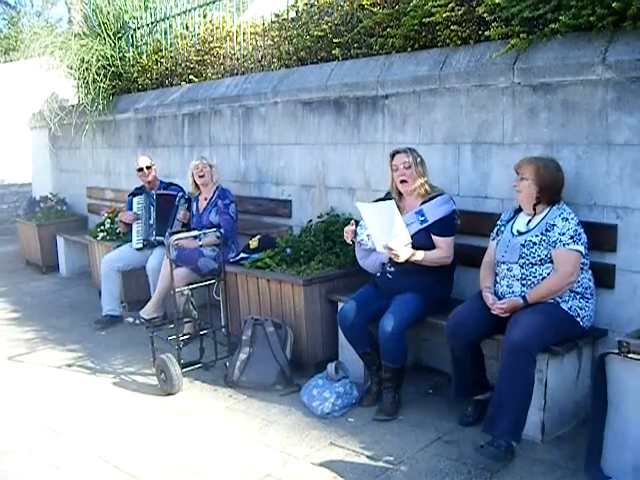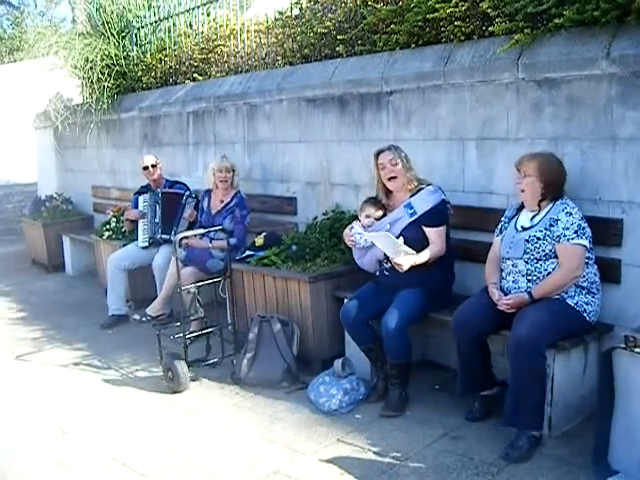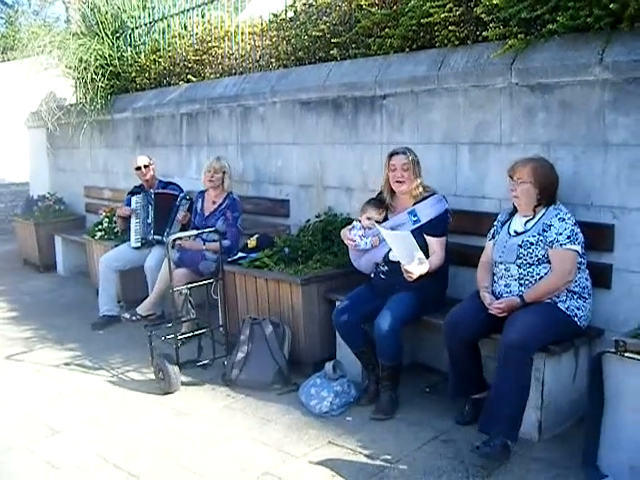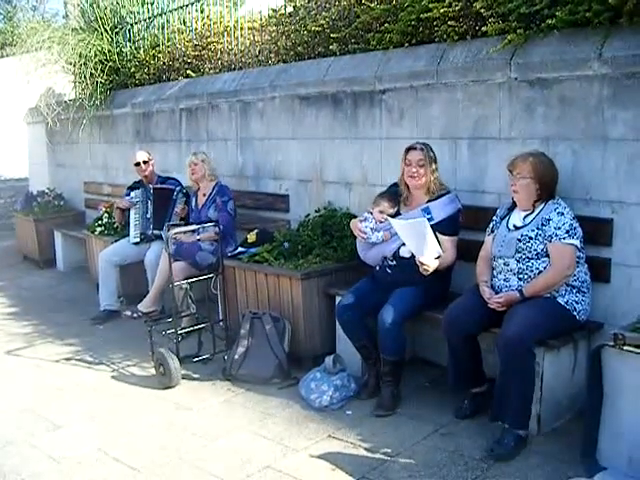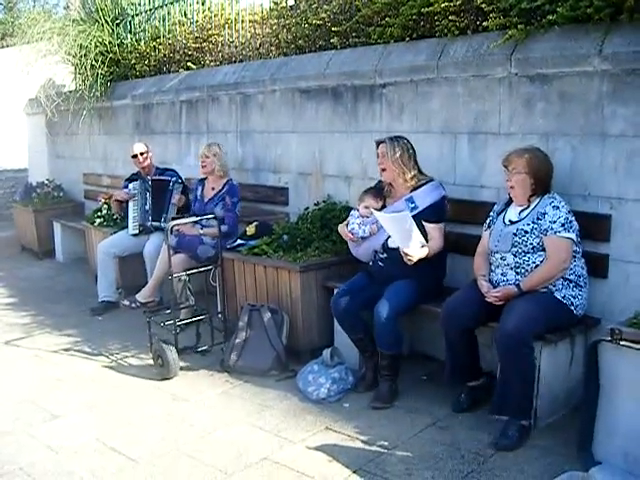
dt=0.7s
person 1, frame 1
left shoulder: (563, 220)
right shoulder: (509, 217)
left elbow: (566, 275)
right elbow: (489, 261)
left wrist: (522, 301)
right wrist: (488, 292)
left hip: (556, 305)
right hip: (504, 300)
left knee: (517, 343)
right knee: (458, 325)
left ankle: (504, 435)
right ankle: (480, 393)
person 1, frame 2
left shoulder: (566, 214)
right shoulder: (512, 213)
left elbow: (571, 270)
right elbow: (494, 257)
left wrist: (528, 297)
right wrist: (494, 288)
left hip: (561, 299)
right hip: (509, 295)
left knee: (524, 339)
right knee: (463, 321)
left ankle: (530, 428)
right ankle: (487, 389)
person 1, frame 3
left shoulder: (559, 221)
right shoulder: (505, 219)
left elbow: (563, 276)
right elbow: (486, 262)
left wrist: (519, 300)
right wrist: (485, 293)
left hip: (553, 304)
right hip: (501, 300)
left knee: (515, 342)
right knee: (456, 324)
left ankle: (501, 435)
right ankle: (477, 393)
person 1, frame 4
left shoulder: (558, 214)
right shoulder: (504, 213)
left elbow: (563, 270)
right elbow: (485, 255)
left wrist: (519, 294)
right wrist: (484, 286)
left hip: (552, 298)
right hip: (500, 293)
left knee: (514, 336)
right knee: (455, 318)
left ankle: (516, 428)
right ankle: (477, 388)
person 1, frame 5
left shoulder: (553, 209)
right shoulder: (501, 208)
left elbow: (559, 263)
right elbow: (482, 252)
left wrist: (517, 289)
right wrist: (483, 280)
left hip: (550, 293)
right hip: (499, 288)
left knee: (512, 331)
right knee: (453, 312)
left ankle: (519, 418)
right ankle: (474, 381)
person 2, frame 1
left shoulder: (438, 205)
right shoulder: (388, 202)
left elbow: (446, 256)
right elbow: (371, 235)
left wrist: (410, 254)
right wrist: (354, 232)
left hip: (423, 288)
right hip: (385, 282)
left knee: (389, 327)
right knee: (347, 316)
left ankle: (392, 391)
right ankle: (377, 378)
person 2, frame 2
left shoulder: (428, 198)
right shoulder: (382, 201)
left elbow: (439, 247)
left wrist: (413, 259)
right wrist: (351, 234)
left hip: (425, 282)
right hip: (387, 280)
left knee: (392, 323)
right knee: (349, 314)
left ankle: (399, 387)
right ankle: (383, 373)
person 2, frame 3
left shoulder: (431, 205)
right shoulder: (383, 201)
left elbow: (438, 254)
left wrist: (421, 268)
right wrist: (348, 233)
left hip: (419, 286)
right hip: (381, 282)
left knee: (385, 325)
right knee: (342, 317)
left ankle: (389, 390)
right ankle: (374, 375)
person 2, frame 4
left shoulder: (443, 204)
right shoulder: (394, 193)
left elbow: (450, 252)
left wrist: (435, 264)
right wrist: (356, 223)
left hip: (421, 281)
right hip: (384, 275)
left knee: (388, 318)
right knee: (345, 309)
left ankle: (390, 386)
right ankle: (374, 369)
person 2, frame 5
left shoulder: (428, 193)
right shoulder: (381, 190)
left elbow: (437, 241)
left wrist: (421, 252)
right wrist: (344, 226)
left hip: (417, 274)
right hip: (380, 270)
left knee: (384, 312)
right knee: (340, 303)
left ankle: (388, 379)
right ankle: (371, 363)
person 3, frame 1
left shoulder: (173, 190)
right shoulder: (134, 196)
left elbow: (188, 214)
right elbow: (124, 229)
left wrist: (186, 217)
right wrist: (122, 217)
left knee: (153, 265)
right knee: (108, 262)
right ankle: (112, 312)
person 3, frame 2
left shoulder: (178, 188)
right shoulder: (140, 194)
left elbow: (195, 211)
right elbow: (129, 227)
left wrist: (193, 215)
right wrist: (128, 215)
left knee: (159, 263)
right knee: (114, 261)
right ankle: (118, 311)
person 3, frame 3
left shoulder: (171, 189)
right shoulder: (134, 194)
left elbow: (188, 211)
right elbow: (122, 226)
left wrist: (186, 218)
right wrist: (120, 213)
left knee: (151, 264)
right knee: (106, 262)
right ankle: (109, 312)
person 3, frame 4
left shoulder: (171, 184)
right shoulder: (133, 189)
right elbow: (119, 220)
left wrist: (184, 211)
right wrist: (118, 206)
left knee: (151, 259)
right knee: (106, 257)
right ankle: (110, 307)
person 3, frame 5
left shoulder: (169, 175)
right shoulder: (131, 181)
left elbow: (187, 202)
left wrist: (181, 201)
right wrist: (116, 197)
left hip: (163, 229)
left knee: (150, 250)
right knee: (104, 248)
right ankle: (108, 297)
person 4, frame 1
left shoulder: (223, 195)
right shoulder: (195, 200)
left elbow: (227, 233)
right elbow: (194, 232)
left wrist: (197, 243)
right wrist: (187, 241)
left hip: (220, 253)
right hip: (201, 253)
left knee: (171, 256)
right knee: (179, 275)
left ankle: (153, 308)
right ankle: (189, 325)
person 4, frame 2
left shoulder: (239, 201)
right shoulder: (207, 196)
left elbow: (239, 241)
right elbow: (200, 227)
left wrist: (207, 244)
right wrist: (193, 240)
left hip: (226, 255)
right hip: (205, 250)
left knee: (180, 256)
right knee: (187, 273)
left ankle: (160, 305)
right ankle: (195, 323)
person 4, frame 3
left shoulder: (231, 203)
right shoulder: (200, 197)
left elbow: (232, 243)
right elbow: (194, 228)
left wrist: (201, 246)
right wrist: (185, 240)
left hip: (218, 257)
right hip: (197, 252)
left knee: (172, 257)
right knee: (179, 274)
left ankle: (150, 305)
person 4, frame 4
left shoulder: (221, 191)
right shoulder: (194, 196)
left elbow: (225, 228)
right elbow: (193, 227)
left wrist: (195, 237)
right wrist: (184, 235)
left hip: (218, 249)
right hip: (199, 247)
left knee: (169, 251)
right knee: (177, 268)
left ankle: (151, 302)
person 4, frame 5
left shoulder: (230, 189)
right shoulder: (199, 185)
left elbow: (230, 227)
right elbow: (193, 216)
left wrist: (198, 231)
right wrist: (186, 226)
left hip: (217, 243)
right hip: (198, 238)
left knee: (171, 242)
right knee: (177, 260)
left ankle: (149, 292)
